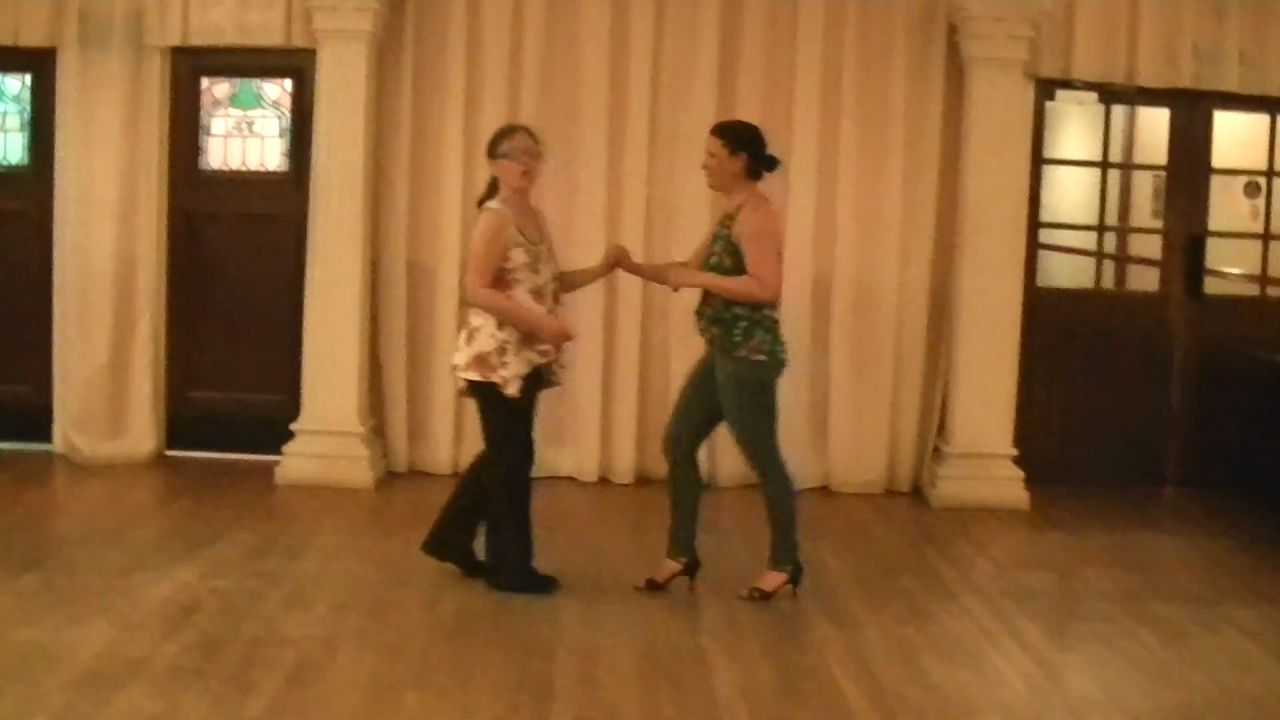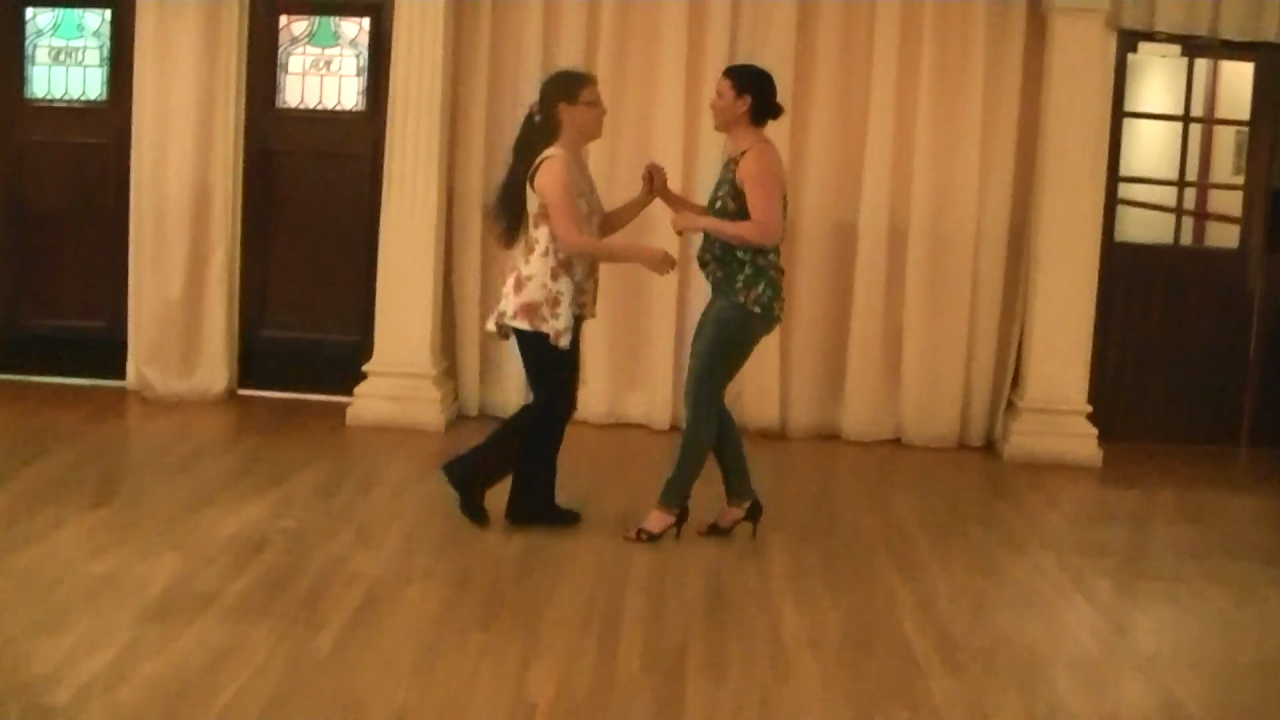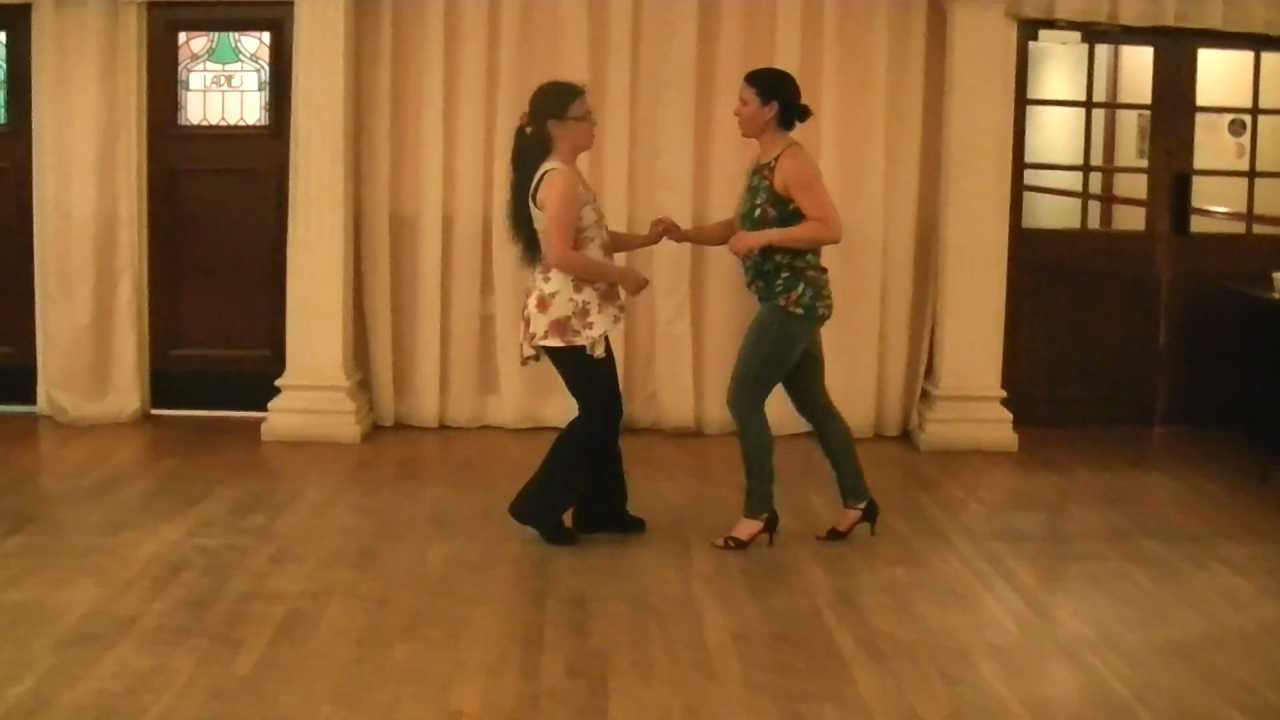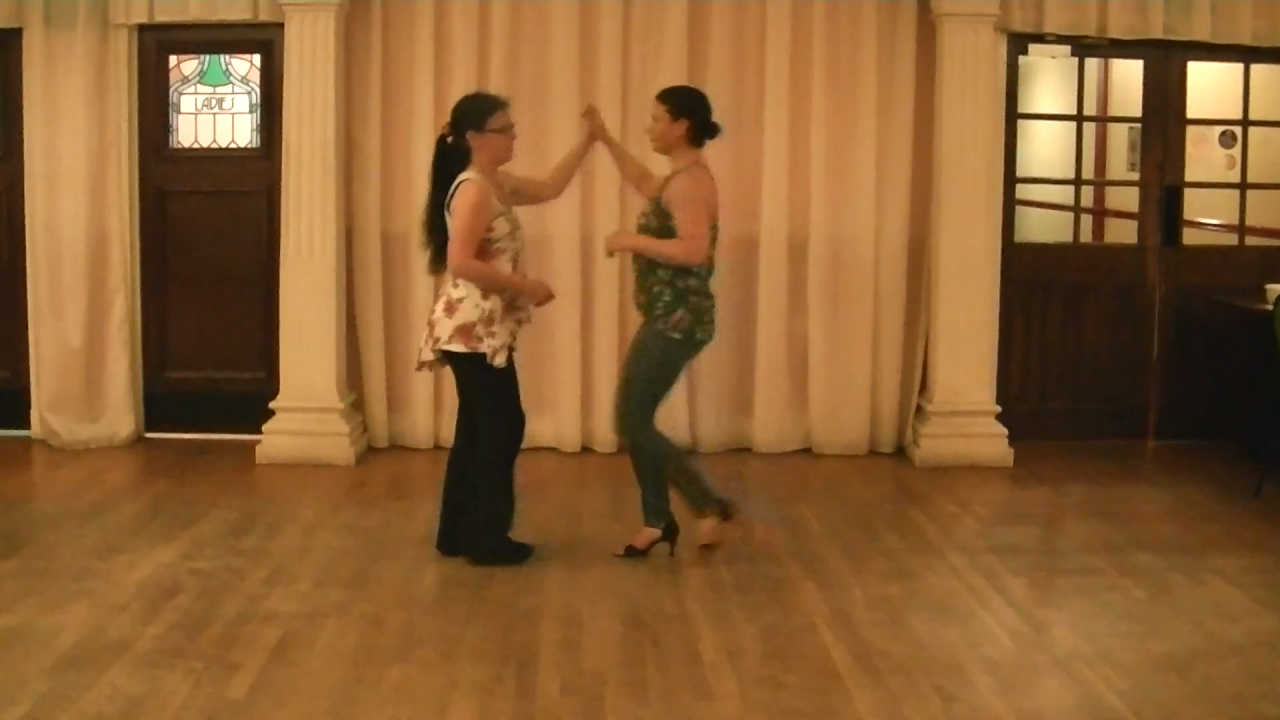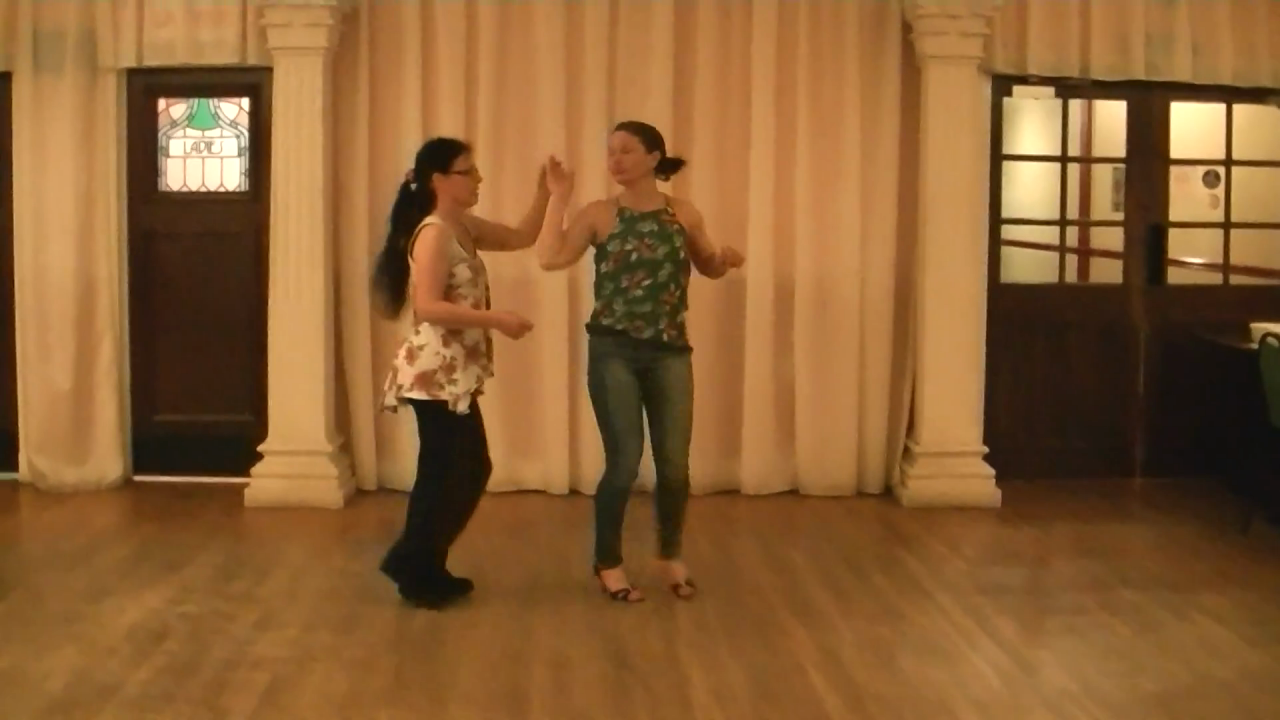
dt=1s
person 1, frame 1
left shoulder: (755, 215)
right shoulder: (732, 213)
left elbow: (765, 288)
right elbow: (692, 268)
left wrist: (701, 278)
right wrist: (635, 268)
left hip: (749, 353)
right hip: (723, 351)
left knee: (762, 458)
right knee: (678, 444)
left ankle: (783, 564)
right ankle: (681, 554)
person 1, frame 2
left shoulder: (759, 158)
right shoulder: (742, 156)
left elbow: (768, 233)
right elbow: (720, 221)
left wrist: (700, 222)
right wrist: (665, 196)
left hip: (750, 298)
right hip: (732, 295)
left knee: (699, 400)
right knee: (705, 399)
left ankle: (671, 506)
right ankle: (740, 498)
person 1, frame 3
left shoulder: (795, 164)
right shoulder: (763, 164)
left elbow: (829, 228)
right elbow: (735, 230)
left wrist: (763, 236)
right wrist: (682, 234)
left hip: (795, 301)
right hip: (786, 301)
left knee: (743, 400)
right knee: (813, 404)
left ankle: (758, 513)
right ankle: (858, 501)
person 1, frame 4
left shoulder: (689, 184)
right shoulder: (688, 175)
left elbow: (694, 252)
right elbow: (648, 185)
left wrist: (630, 242)
right wrist: (606, 140)
left hip: (675, 321)
right hip: (679, 318)
left knee: (632, 422)
right knee: (637, 419)
left ankle: (708, 504)
right ankle: (659, 522)
person 1, frame 5
left shoulder: (683, 213)
right shoulder: (596, 214)
left elbow: (712, 268)
right elbow: (551, 259)
left wrist: (726, 258)
right wrist: (560, 199)
left hip: (668, 352)
right hip: (611, 352)
left knee: (672, 461)
right knee: (623, 463)
left ankle: (669, 552)
right ankle: (607, 561)
person 2, frame 1
left shoulder: (536, 218)
right shoulder: (492, 219)
left elbow: (548, 282)
right elbow: (477, 291)
left wrist: (599, 270)
right wrist: (538, 321)
left hip: (527, 357)
right hip: (494, 355)
left knee: (502, 453)
right knee: (512, 458)
left ankle: (450, 537)
right ankle: (512, 568)
person 2, frame 2
left shoulder: (575, 164)
right shoulder: (555, 166)
left elbow: (594, 227)
right elbow: (571, 240)
left wrist: (643, 200)
right wrist: (637, 254)
left hip: (563, 305)
right hip: (541, 305)
left knee: (554, 402)
right knee: (552, 403)
left ankle: (533, 501)
right ankle: (471, 472)
person 2, frame 3
left shoulder: (566, 175)
right shoulder: (558, 179)
left elbow: (592, 241)
right elbow: (561, 255)
left wrist: (644, 239)
right wrist: (621, 275)
left hip: (579, 314)
right hip: (567, 316)
left knee: (604, 408)
right knee: (599, 410)
left ankle: (601, 508)
right ankle: (538, 504)
person 2, frame 4
left shoulder: (495, 183)
right shoulder: (472, 189)
left elbow: (549, 187)
right elbow: (460, 263)
left wrist: (587, 140)
right wrist: (525, 285)
left hip: (485, 326)
right hip: (473, 328)
left knee: (480, 428)
right knee: (503, 426)
left ankle: (461, 532)
right ankle: (485, 535)
person 2, frame 5
left shoulder: (465, 227)
right shoulder: (433, 233)
left elbow: (523, 237)
right elbow: (427, 306)
left wrist: (544, 193)
right wrist: (495, 319)
left hip: (449, 372)
right hip: (435, 372)
left knee: (440, 473)
right knee: (470, 470)
left ankle: (422, 572)
right ankle: (412, 564)
